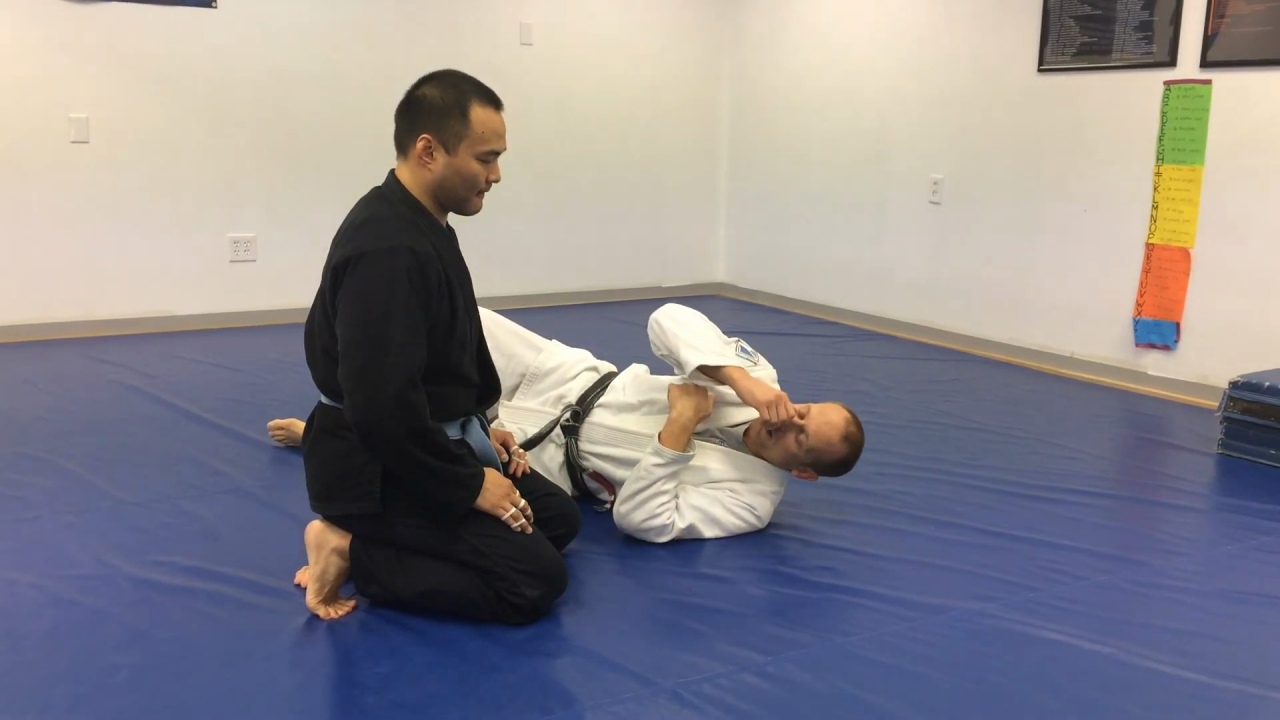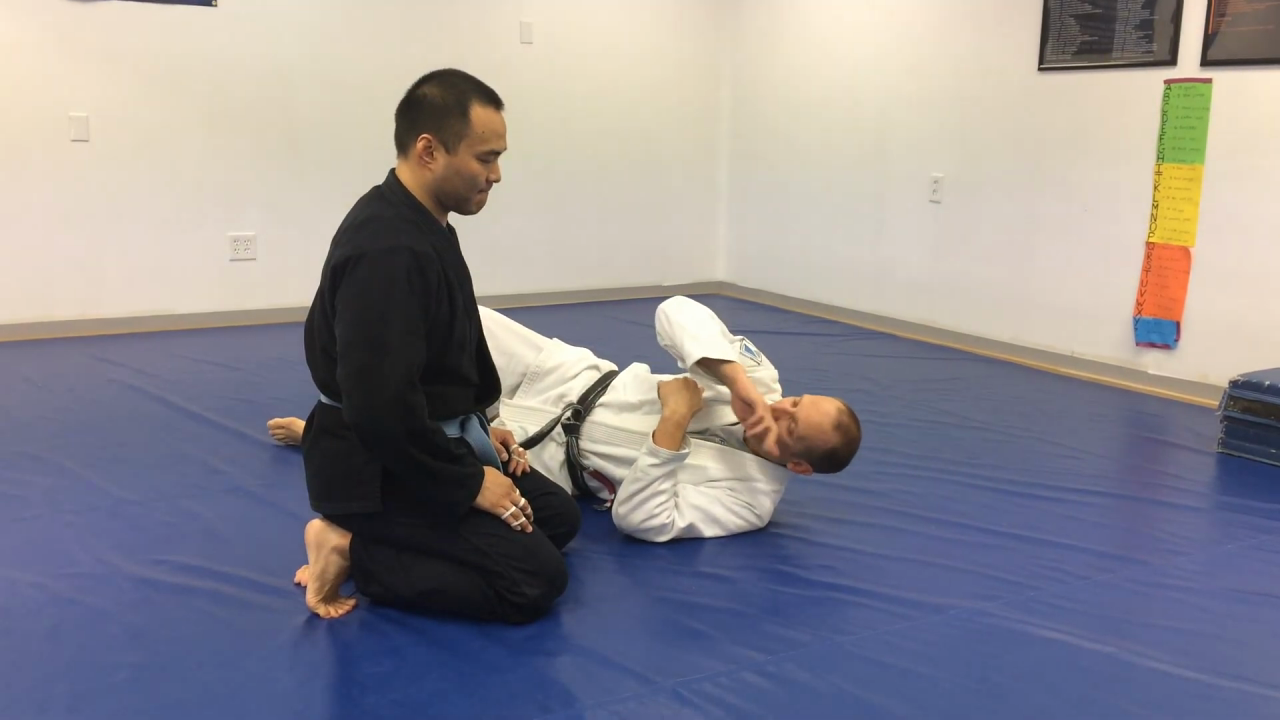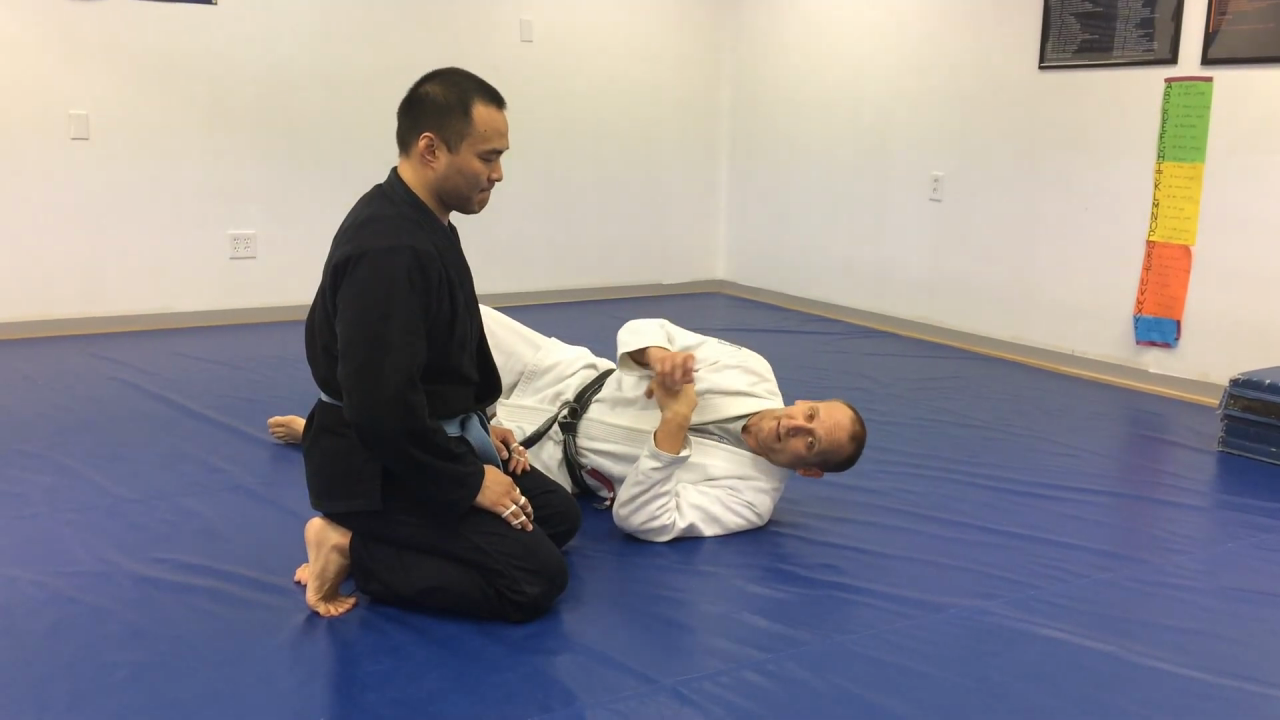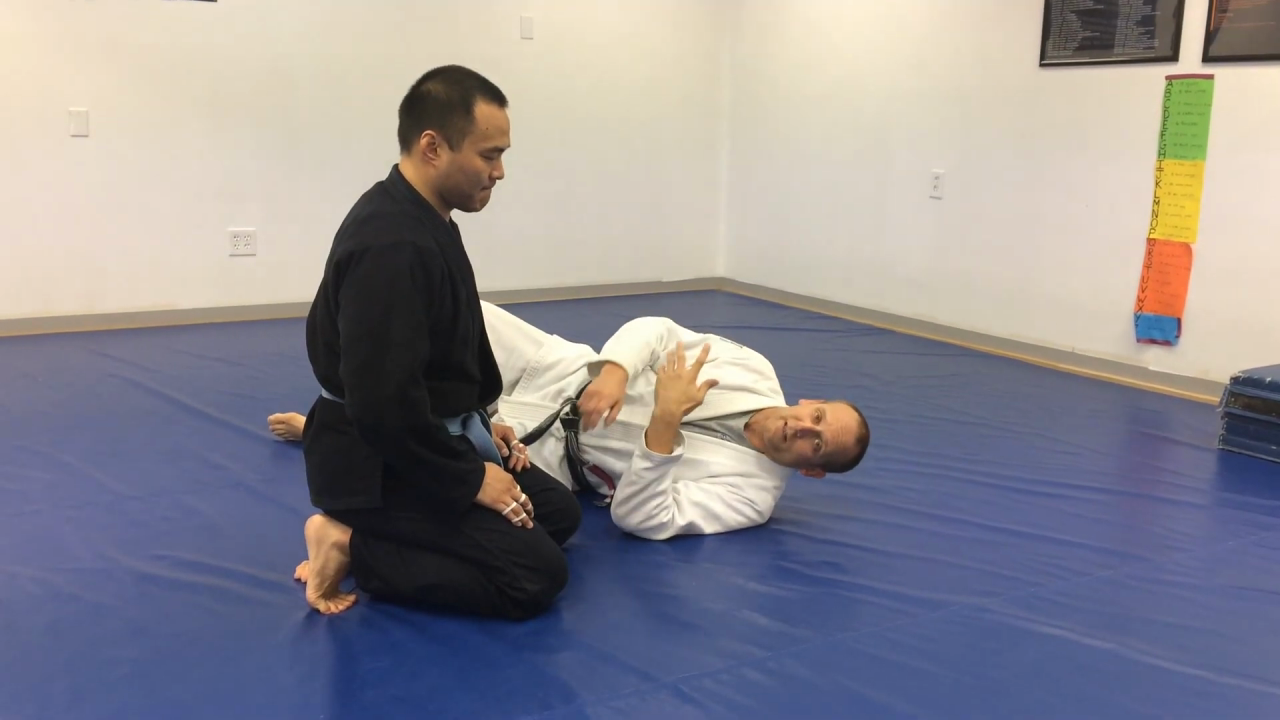
dt=0.4s
person 1, frame 1
left shoulder: (751, 499)
right shoulder: (759, 375)
left elbow: (641, 519)
right elbow: (668, 321)
left wrist: (681, 426)
right wrist: (741, 380)
left hip: (555, 458)
right hip: (579, 378)
person 1, frame 2
left shoulder: (751, 500)
right shoulder: (760, 378)
left elbow: (639, 519)
right elbow: (676, 313)
left wrist: (674, 423)
right wrist: (741, 384)
left hip: (554, 458)
right hip: (578, 378)
person 1, frame 3
left shoulder: (751, 495)
right shoulder: (752, 373)
left elbow: (641, 518)
right elbow: (637, 332)
left wrist: (674, 424)
right wrist: (660, 353)
left hip: (553, 455)
right hip: (574, 375)
person 1, frame 4
left shoulder: (752, 493)
right shoulder: (752, 370)
left elbow: (639, 517)
right elbow: (653, 330)
left wrist: (666, 421)
right wrist: (613, 372)
left hip: (552, 451)
right hip: (570, 373)
person 2, frame 1
left shoulder: (419, 224)
right shoulder: (386, 251)
right elbow: (381, 407)
left wrist: (476, 433)
right wrist: (467, 483)
left hip: (427, 444)
right hip: (377, 465)
left knee: (557, 518)
right knee: (534, 580)
left ankle: (376, 540)
right ankle: (353, 551)
person 2, frame 2
left shoulder: (421, 224)
right shoulder: (385, 251)
right elbow: (380, 407)
left wrist: (474, 428)
right wrist: (467, 483)
left hip: (428, 441)
right hip: (377, 465)
left knee: (557, 518)
right knee: (534, 579)
left ankle: (378, 539)
right ankle: (354, 550)
person 2, frame 3
left shoulder: (422, 222)
right shoulder: (387, 250)
right elbow: (381, 406)
left wrist: (476, 430)
right wrist: (468, 481)
left hip: (430, 440)
right hip: (377, 462)
left knee: (557, 516)
right knee: (535, 578)
left ankle: (376, 537)
right ankle: (353, 549)
person 2, frame 4
left shoulder: (423, 220)
right shoulder: (390, 246)
right elbow: (383, 403)
left wrist: (477, 425)
right wrist: (468, 478)
left hip: (429, 437)
right hip: (377, 460)
left knee: (558, 513)
right knee: (535, 576)
left ankle: (378, 536)
right ankle: (353, 547)
